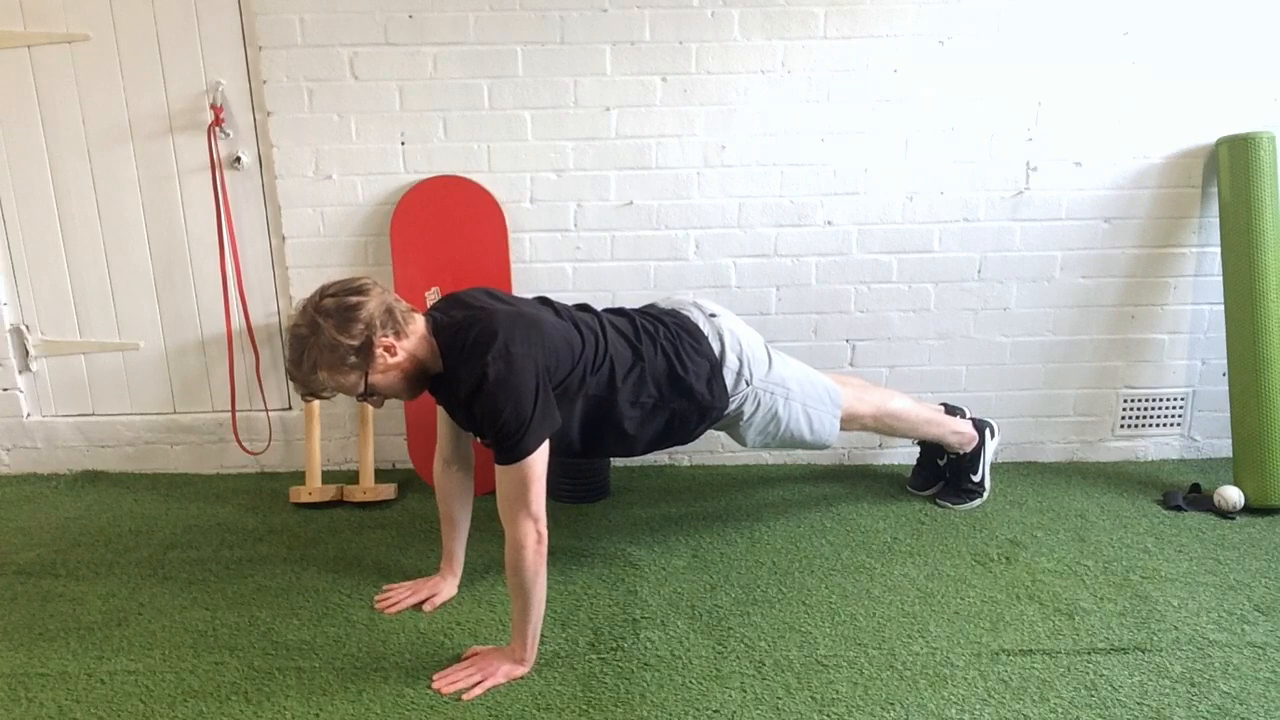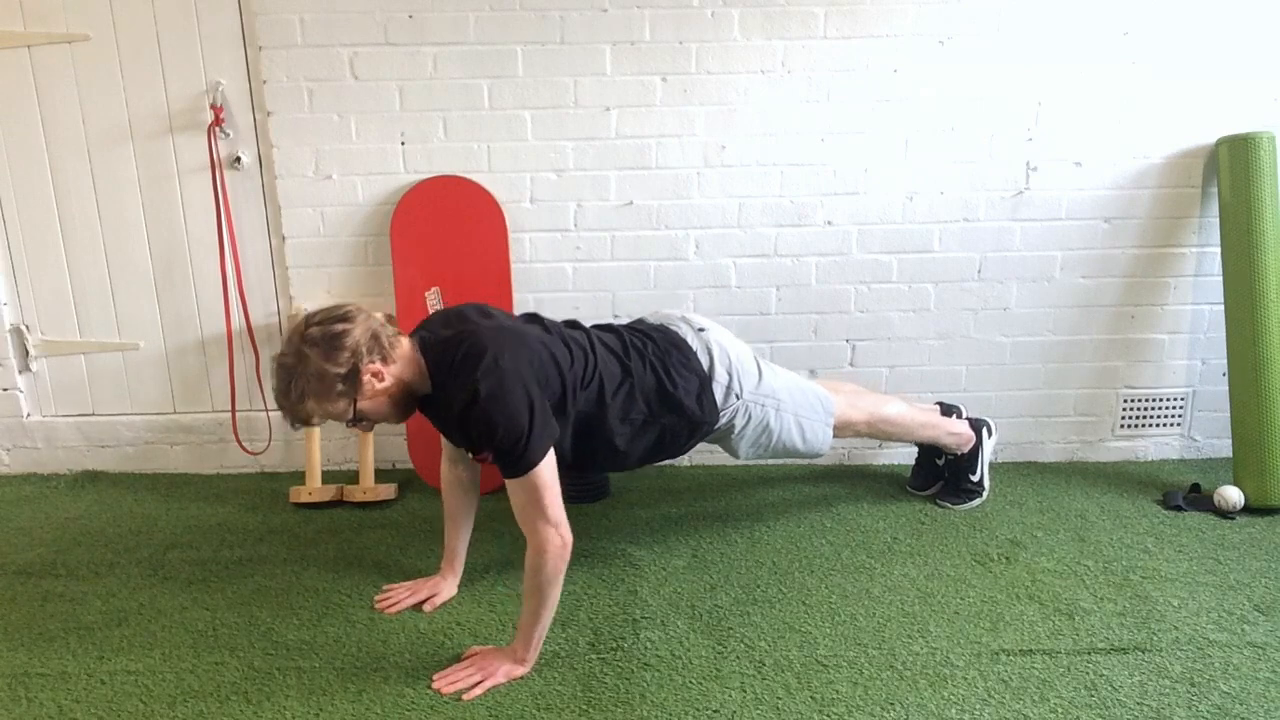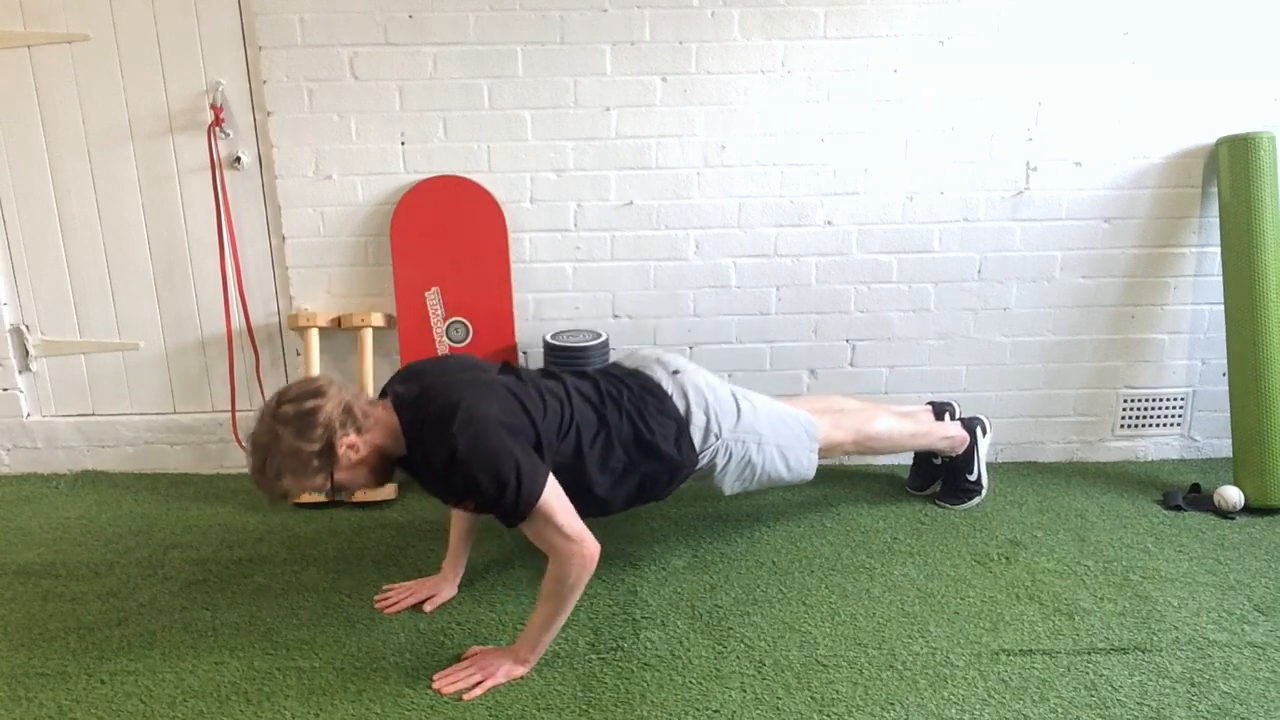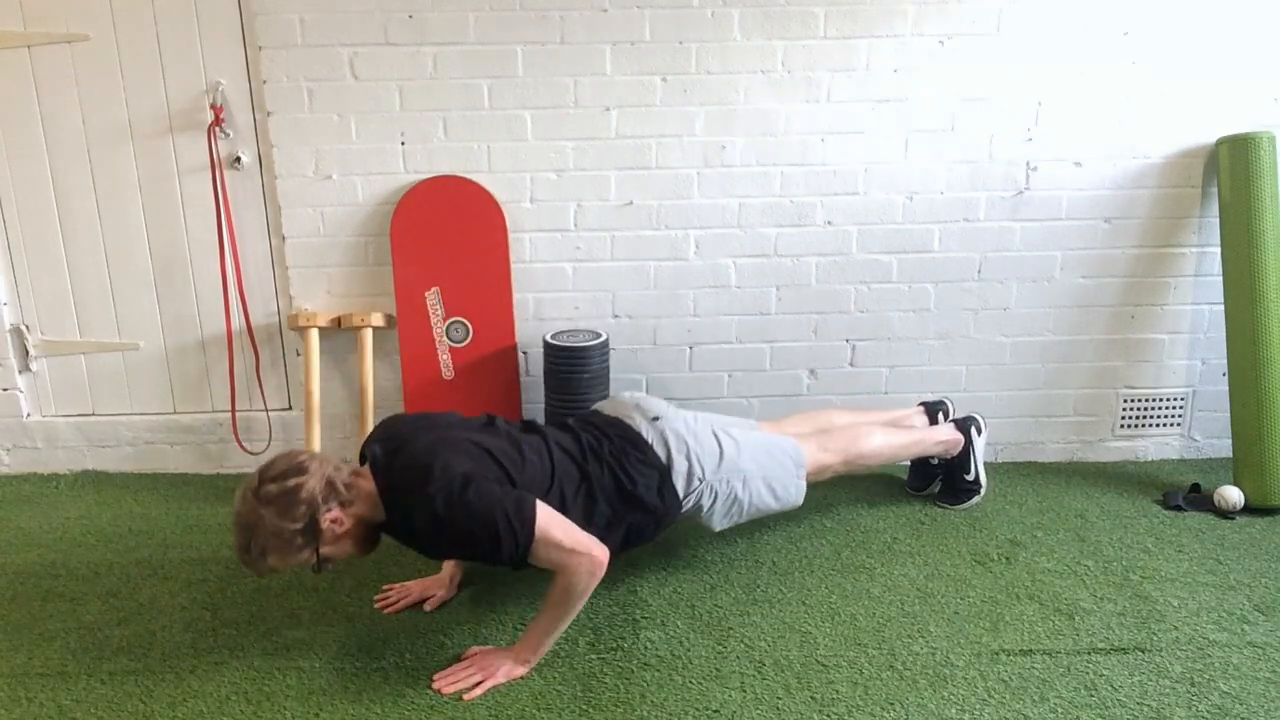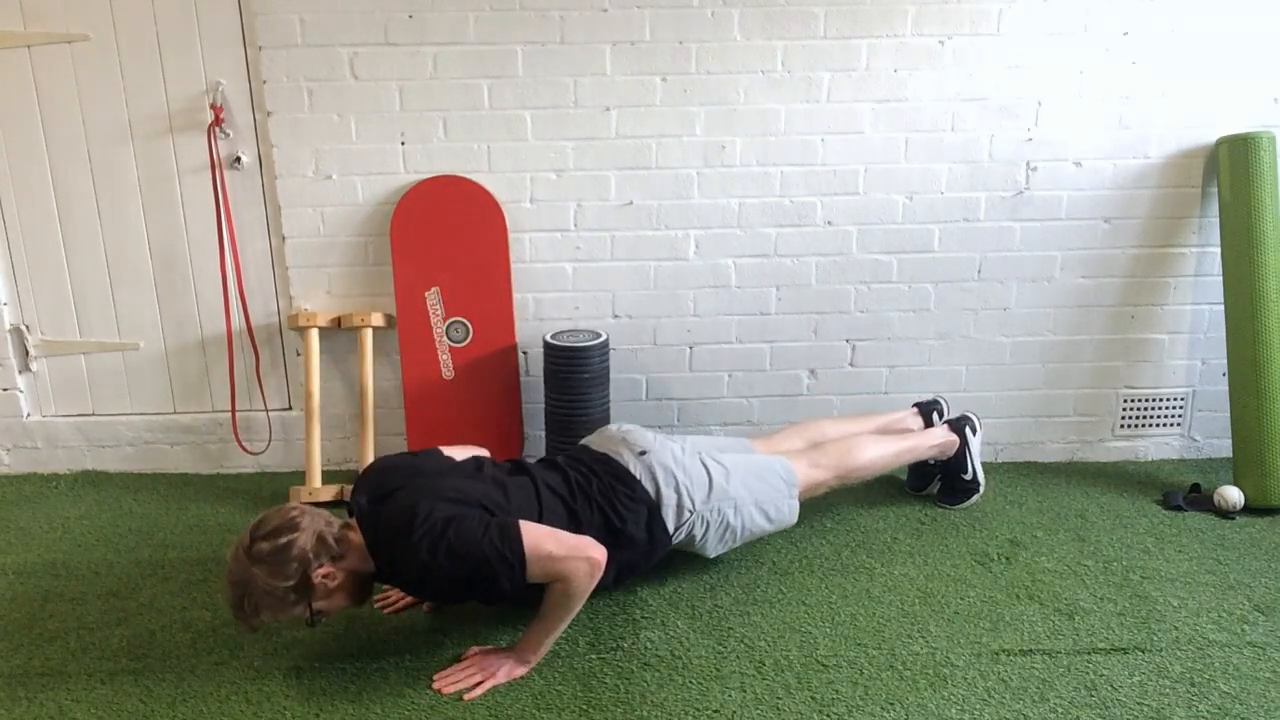
dt=0.4s
person 1, frame 1
left shoulder: (500, 366)
right shoulder: (441, 331)
left elbow: (527, 529)
right elbow: (452, 457)
left wrist: (518, 655)
right wrist: (447, 574)
left hip: (709, 364)
right hip: (672, 338)
left knee: (838, 410)
right knee: (826, 403)
left ankle: (965, 437)
right ankle: (945, 423)
person 1, frame 2
left shoulder: (493, 383)
right shoulder: (430, 350)
left elbow: (550, 537)
right elbow: (459, 459)
left wrist: (520, 657)
right wrist: (448, 573)
left hip: (699, 378)
right hip: (663, 351)
left knee: (837, 418)
right knee: (821, 410)
left ankle: (963, 436)
right ankle: (941, 422)
person 1, frame 3
left shoulder: (466, 437)
right shoulder: (406, 400)
left elbow: (578, 550)
left wrist: (519, 657)
right wrist: (449, 575)
left hip: (680, 421)
right hip: (641, 386)
left knee: (827, 437)
right knee: (799, 422)
left ankle: (957, 438)
right ankle: (931, 415)
person 1, frame 4
left shoulder: (439, 497)
right shoulder: (386, 451)
left elbow: (585, 557)
left wrist: (519, 657)
right wrist: (449, 573)
left hip: (664, 466)
right hip: (622, 427)
left knee: (818, 457)
right knee: (783, 439)
left ankle: (952, 440)
right ankle: (924, 416)
person 1, frame 5
left shoulder: (423, 542)
right shoulder: (377, 490)
left elbow: (585, 559)
left wrist: (522, 656)
left hip: (653, 500)
right hip: (615, 456)
left knee: (809, 474)
right knee: (776, 456)
left ankle: (947, 439)
right ankle: (920, 418)
